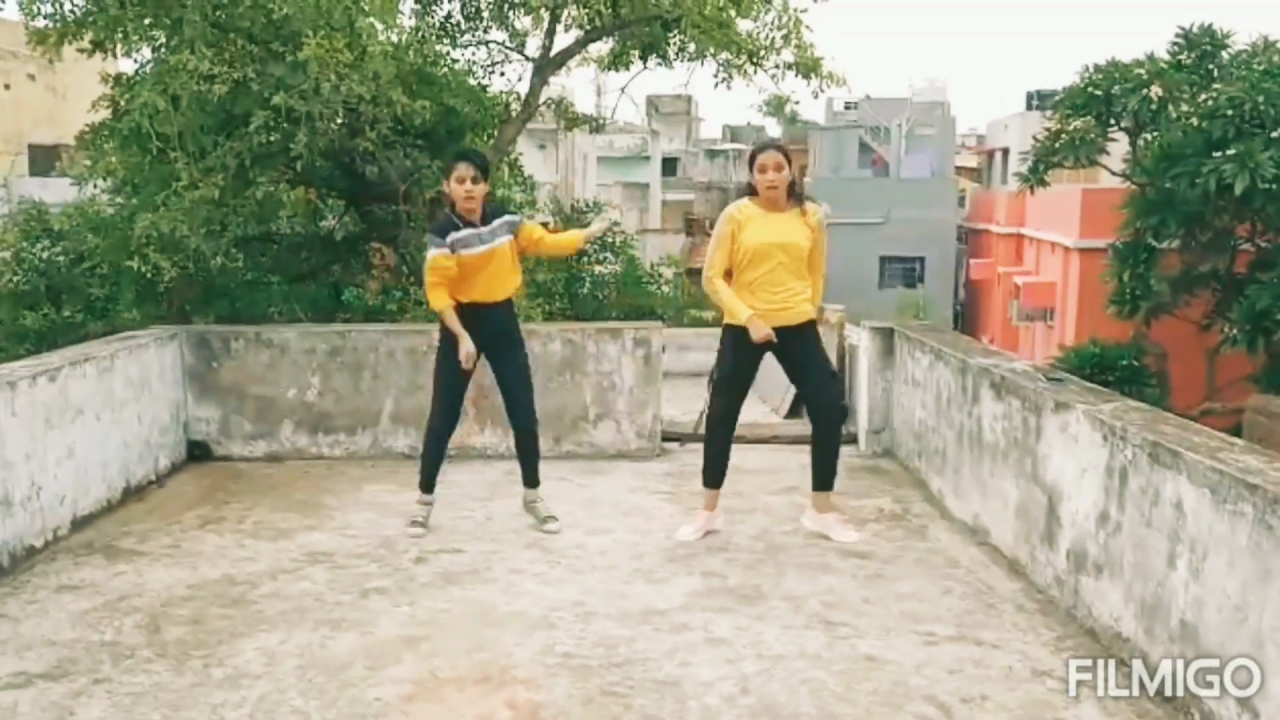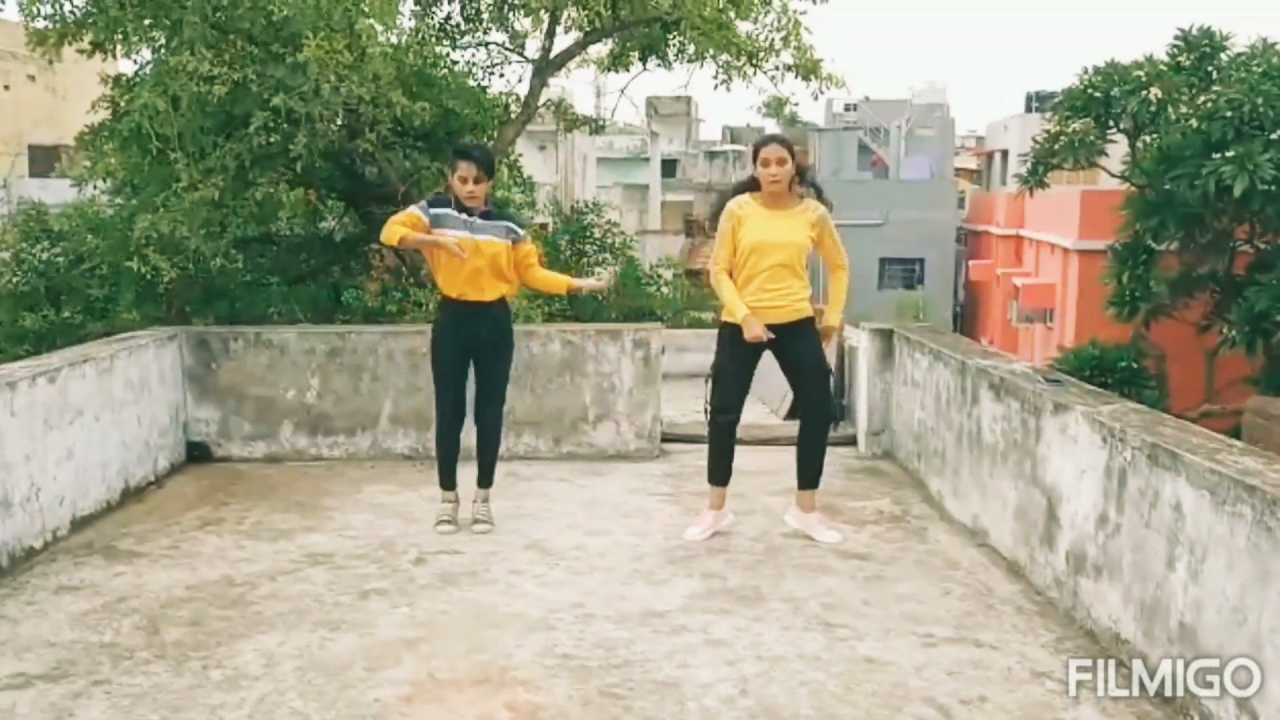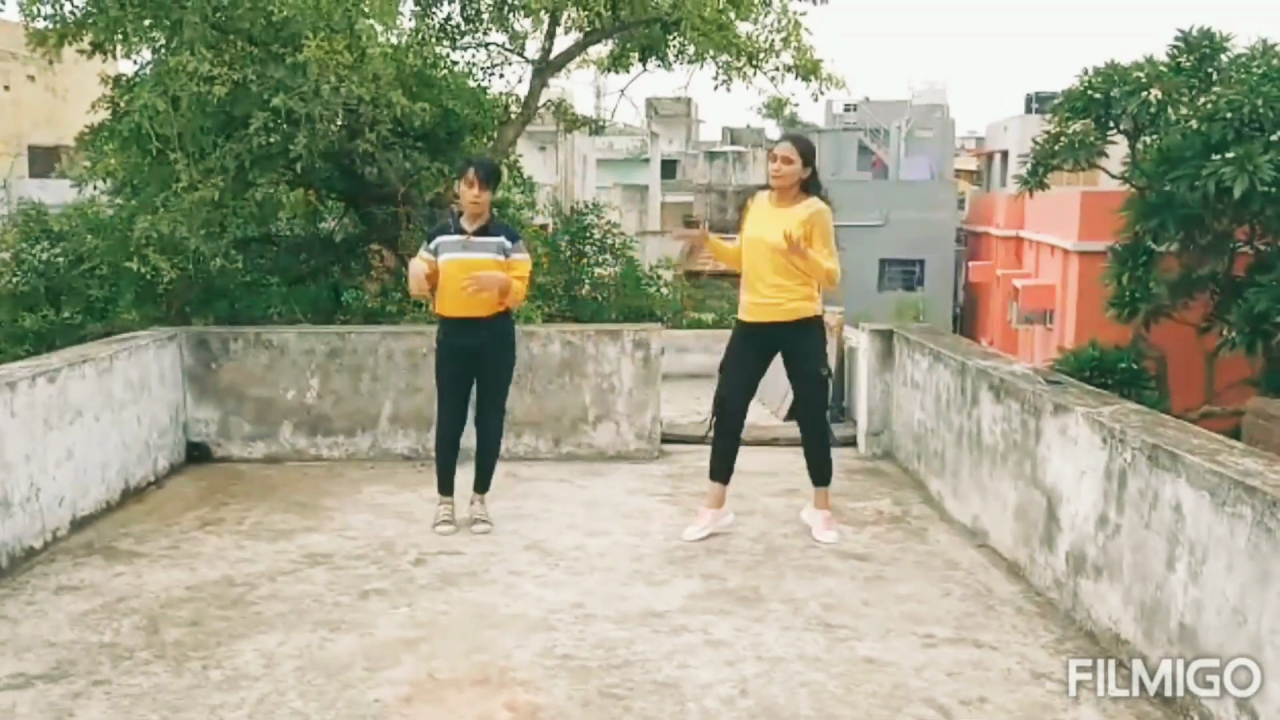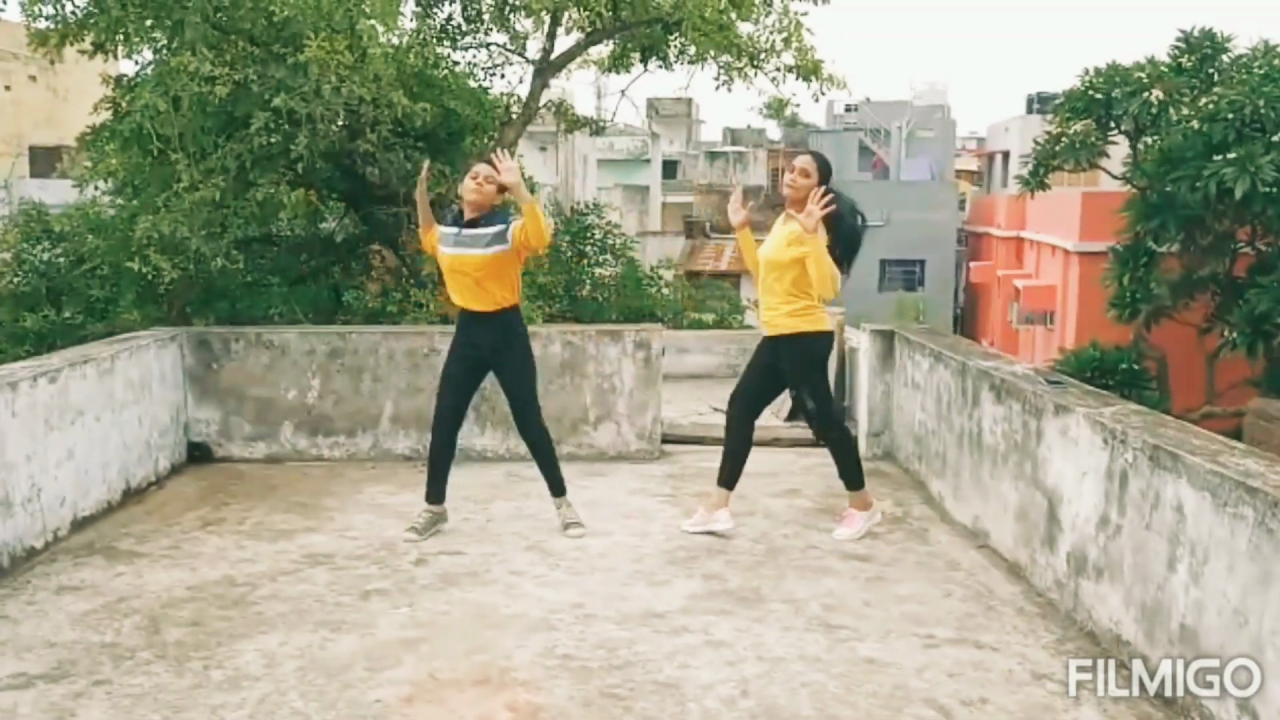
dt=0.2s
person 1, frame 1
left shoulder: (810, 216)
right shoulder: (736, 215)
right elbow: (712, 277)
right wrist: (749, 318)
left hip: (798, 328)
right hip: (743, 328)
left knee: (830, 411)
right knee: (721, 415)
left ankle: (822, 509)
right ankle: (708, 511)
person 1, frame 2
left shoulder: (814, 213)
right shoulder: (737, 209)
left elbow: (839, 266)
right elbow: (719, 271)
left wrist: (833, 316)
right wrist: (743, 316)
left hip: (796, 324)
right hip: (741, 325)
left knee: (818, 410)
right knee: (724, 413)
left ankle: (805, 510)
right ankle: (715, 509)
person 1, frame 3
left shoulder: (814, 210)
right shoulder: (757, 203)
left elbow: (830, 276)
left wrist: (803, 253)
right wrist: (710, 244)
left hip: (800, 323)
right hip: (751, 323)
left knee: (812, 412)
right knee: (728, 409)
left ankle: (820, 507)
right ankle: (715, 507)
person 1, frame 4
left shoulder: (815, 226)
right shoulder: (785, 221)
left elbow: (827, 290)
right elbow: (762, 271)
left wrist: (813, 233)
right wrist: (741, 229)
left hip: (805, 337)
right hip: (777, 337)
left knee: (824, 421)
right knee: (739, 411)
left ankle: (861, 506)
right ankle: (717, 508)
person 2, frame 1
left shoulder: (506, 221)
right shoulder: (444, 233)
left elbow: (548, 243)
right elbow: (437, 291)
left wrist: (590, 232)
right wrist: (462, 336)
left hip: (503, 322)
right hip: (461, 325)
left knee: (523, 414)
right knee: (444, 415)
left ankle: (532, 495)
right ankle: (425, 498)
person 2, frame 2
left shoulder: (508, 226)
right shoulder: (436, 210)
left elbow: (533, 274)
right elbow: (391, 232)
left wrist: (580, 285)
right wrist: (432, 238)
left hip: (495, 322)
right hip: (453, 320)
left knee: (489, 413)
right knee: (450, 412)
left ankle: (483, 497)
right ankle: (448, 497)
person 2, frame 3
left shoulder: (507, 238)
right shoulder: (440, 235)
left elbow: (518, 292)
right elbow: (423, 284)
left wrist: (501, 284)
right wrist: (417, 276)
left hip: (496, 334)
right hip: (453, 334)
left knee: (490, 420)
right knee: (450, 422)
left ankle: (479, 499)
right ankle: (445, 501)
person 2, frame 4
left shoulder: (505, 226)
right shoulder: (448, 224)
left elbow: (540, 237)
right elbow: (431, 243)
left wrist: (517, 187)
right wrist: (421, 197)
left hip: (505, 333)
right hip: (469, 332)
left knee: (529, 422)
right knee: (444, 423)
left ankle: (561, 502)
right ankle: (434, 507)
